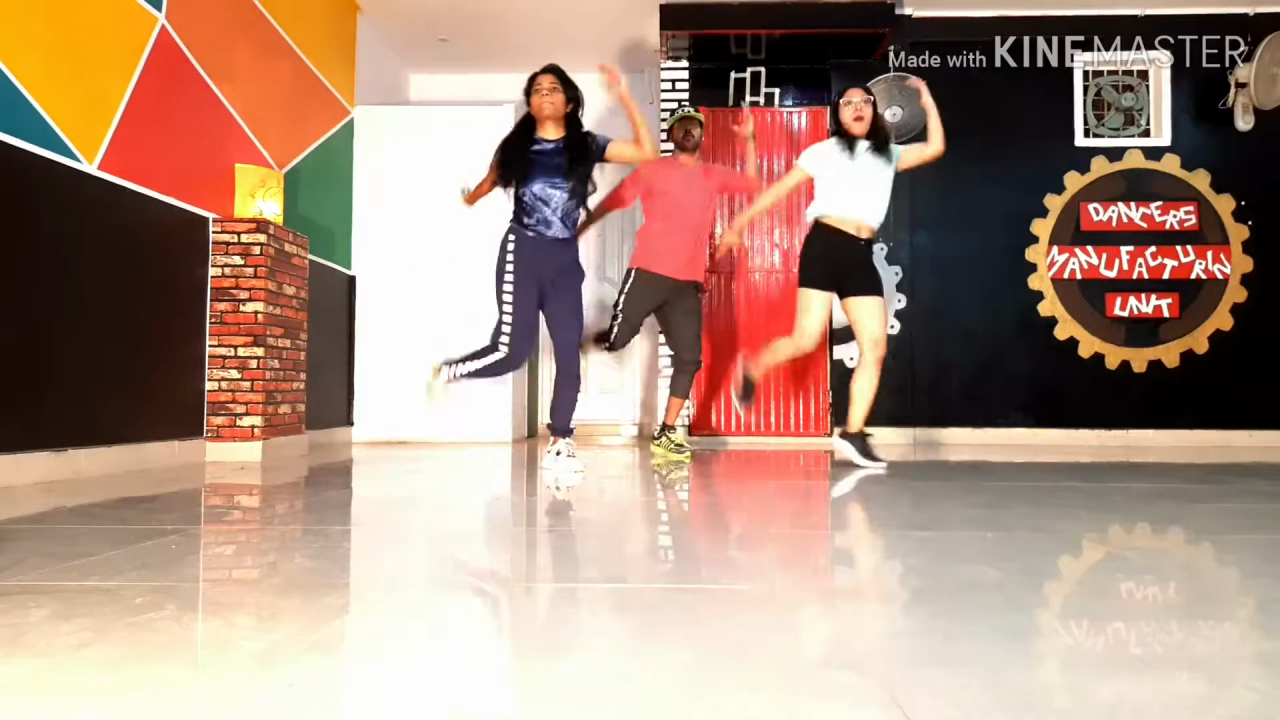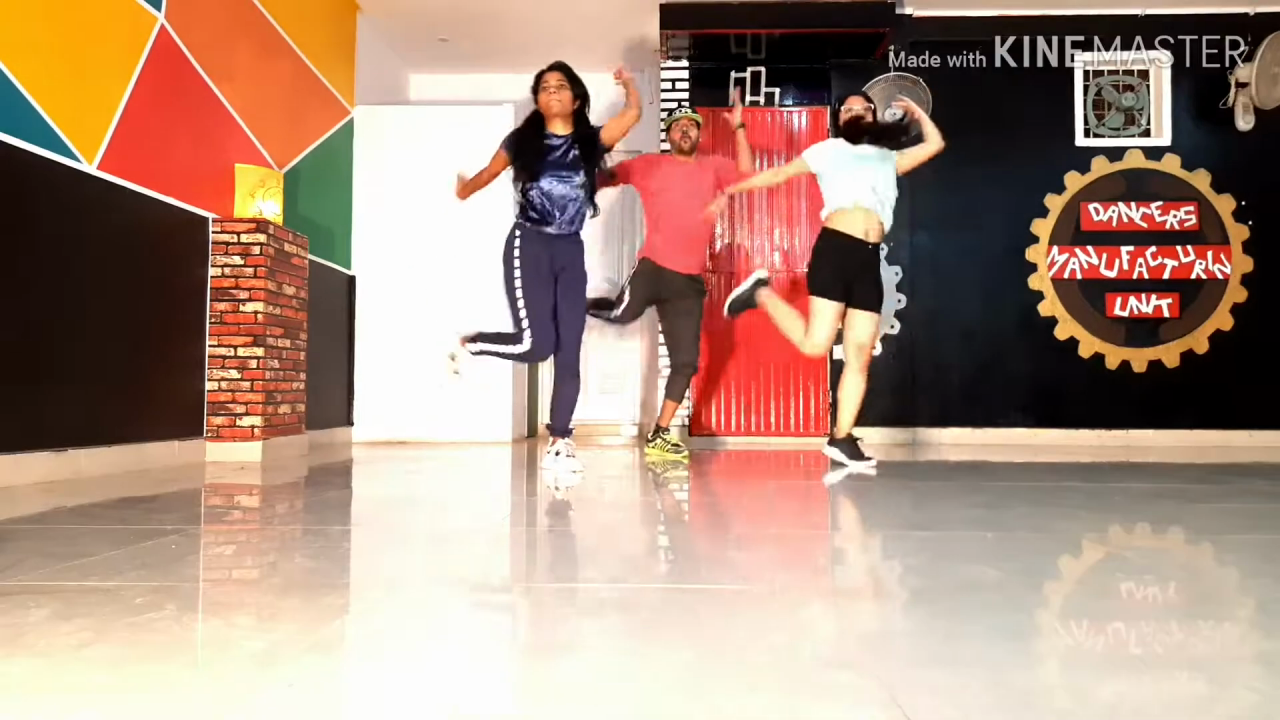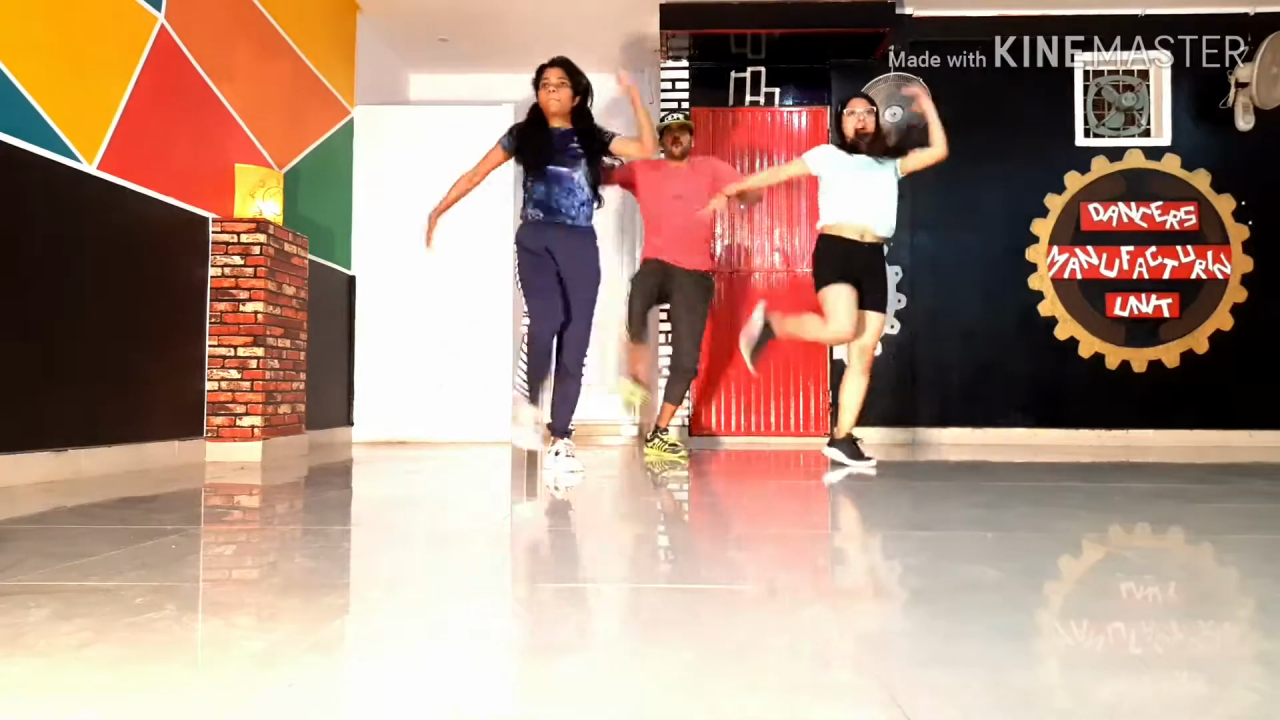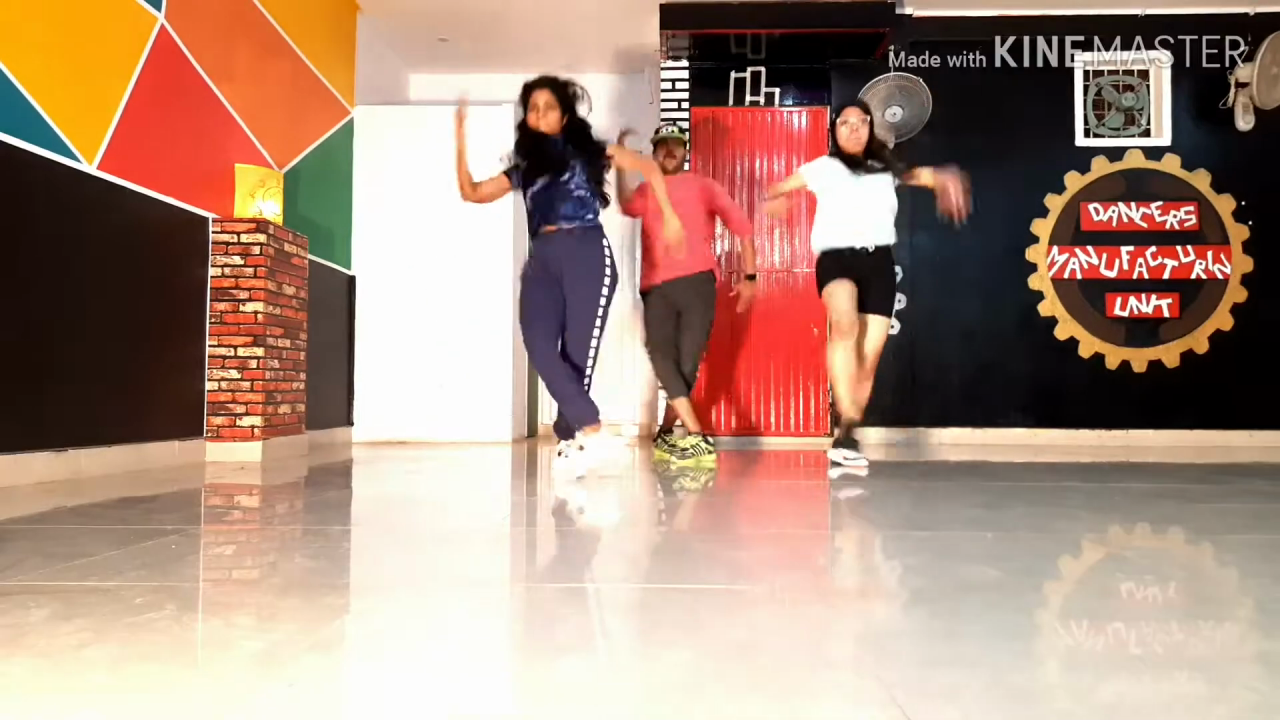
dt=0.1s
person 1, frame 1
left shoulder: (585, 146)
right shoulder: (515, 146)
left elbow: (645, 152)
right elbow: (489, 183)
left wrist: (624, 98)
left hip: (565, 258)
right hip: (521, 250)
left knee: (569, 354)
right knee: (512, 349)
left ankle: (560, 441)
right ankle: (449, 371)
person 1, frame 2
left shoulder: (591, 141)
right shoulder: (523, 140)
left elbow: (633, 114)
right elbow: (488, 174)
left wrist: (629, 86)
left hip: (569, 253)
right hip: (529, 245)
left knee: (569, 351)
right knee: (534, 342)
left ankle: (560, 442)
right ankle: (470, 344)
person 1, frame 3
left shoulder: (592, 137)
right shoulder: (522, 135)
left elbow: (646, 148)
right elbow: (474, 173)
left wrist: (636, 102)
right wrist: (438, 211)
left hip: (578, 244)
right hip: (535, 240)
left knee: (573, 345)
right knee: (543, 320)
left ankle: (559, 441)
right ankle: (528, 404)
person 1, frame 4
left shoulder: (589, 148)
right shoulder: (524, 165)
left elbow: (645, 166)
right elbow: (472, 194)
left wrist: (668, 214)
right wrist: (460, 141)
left hip: (589, 252)
right hip: (545, 258)
left knee: (580, 350)
right knee: (543, 351)
left ankle: (569, 439)
right ankle: (590, 432)
person 2, frame 1
left shoulder: (889, 154)
right shoulder: (826, 150)
left elbow: (936, 147)
right elbow: (782, 187)
left wrist: (926, 99)
right wrist: (741, 221)
left hip: (861, 253)
right hip: (825, 243)
left knee: (874, 349)
right knee: (806, 339)
left ankle: (853, 434)
right ankle: (753, 370)
person 2, frame 2
left shoulder: (888, 158)
right shoulder: (830, 149)
left elbow: (935, 144)
right elbow: (778, 174)
left wrist: (916, 112)
right wrist: (729, 191)
left hip: (867, 259)
right hip: (835, 248)
left knee: (860, 357)
right knee: (815, 346)
left ankle: (841, 437)
right ankle: (761, 291)
person 2, frame 3
left shoulder: (890, 162)
right shoulder: (831, 155)
left elbow: (939, 151)
right elbow: (780, 173)
left wrist: (927, 107)
right wrist: (728, 193)
left hip: (871, 261)
right hip: (833, 251)
left knee: (863, 356)
right knee: (841, 329)
left ankle: (842, 439)
right ankle: (770, 322)
person 2, frame 4
left shoulder: (885, 169)
right shoulder: (823, 167)
left elbow: (932, 175)
right elbow: (780, 189)
left wrist: (950, 182)
right wrist: (774, 199)
left hip: (877, 264)
right hip: (836, 261)
left knee: (868, 362)
right knee: (844, 326)
left ankle: (844, 439)
right ankle: (848, 421)
person 3, frame 1
left shoulder: (716, 174)
right shoulder: (652, 169)
left elbow: (752, 185)
right elbow: (614, 200)
left wrist: (748, 140)
right wrist: (580, 228)
left hip: (688, 282)
right hip: (648, 273)
left knee: (689, 359)
right knee: (616, 338)
left ankle: (665, 433)
right ankle: (591, 341)
person 3, frame 2
left shoulder: (713, 166)
right shoulder: (648, 164)
left elbow: (747, 175)
right elbow: (608, 177)
left wrist: (739, 129)
left hip: (690, 280)
right hip: (653, 266)
left knee: (686, 360)
right knee: (622, 312)
left ankle: (660, 434)
person 3, frame 3
left shoulder: (709, 168)
right shoulder: (643, 169)
left elbow: (749, 191)
right elbow: (606, 177)
left hip: (695, 273)
right hip: (655, 265)
left knee: (687, 358)
right knee: (637, 305)
left ankle: (659, 435)
right ankle: (637, 375)
person 3, frame 4
left shoulder: (705, 187)
right shoulder: (646, 191)
left elbow: (742, 225)
right elbow: (626, 205)
left wrist: (749, 277)
left hip: (698, 280)
right hip: (657, 286)
left knee: (687, 361)
right knee: (661, 354)
left ankle: (667, 434)
right ankle: (695, 435)
